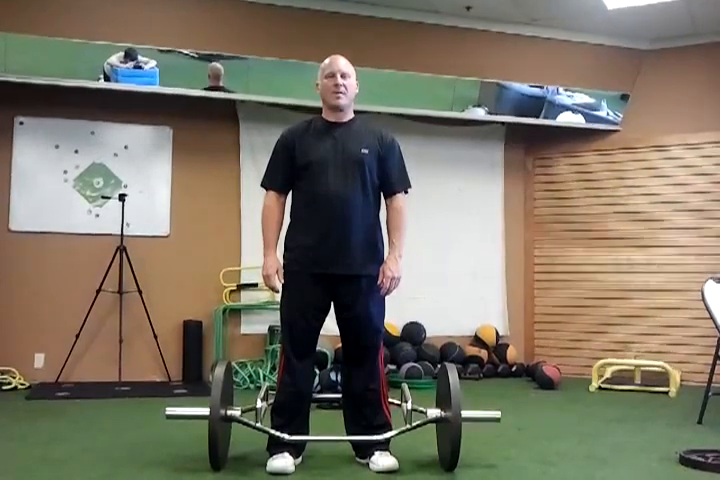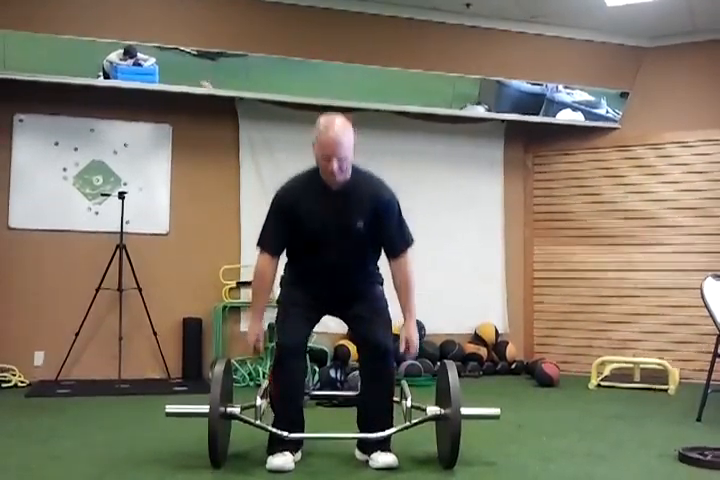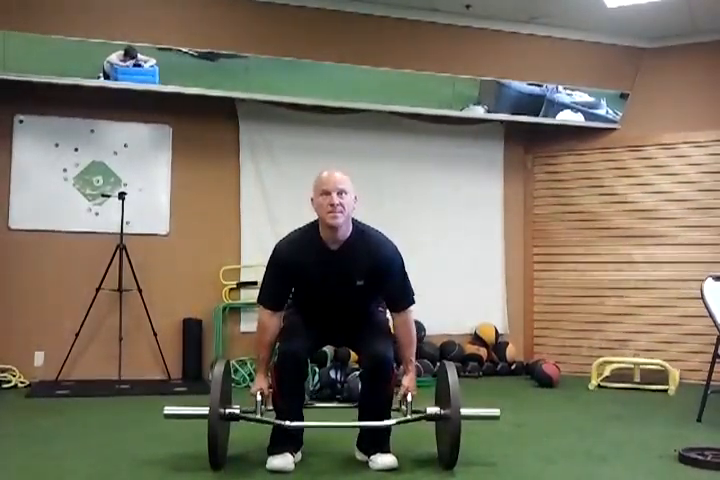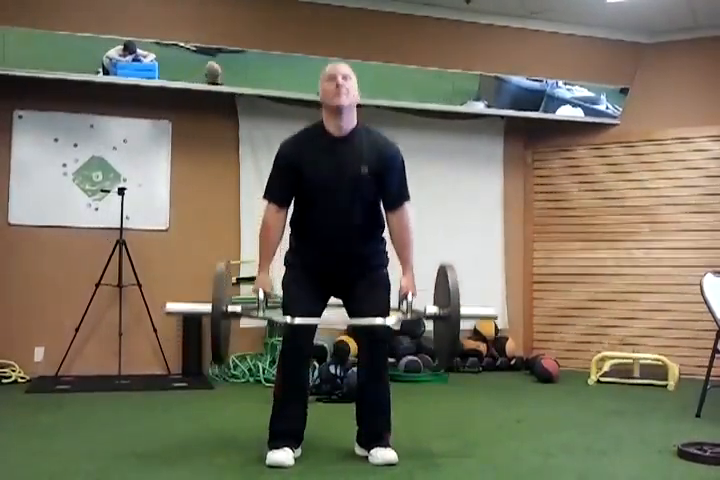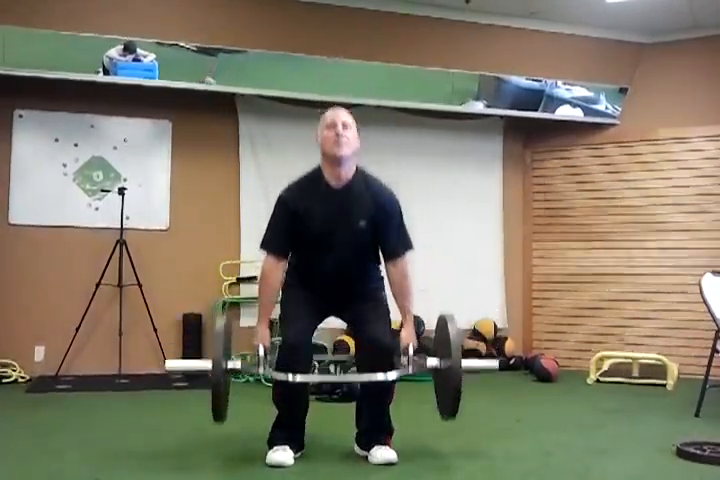
dt=1s
person 1, frame 1
left shoulder: (380, 140)
right shoulder: (295, 138)
left elbow: (396, 200)
right elbow: (274, 196)
left wrist: (395, 256)
right wrist: (269, 253)
left hip: (363, 267)
right hip: (304, 267)
left knee: (365, 355)
right knee: (296, 354)
left ankle: (372, 444)
right ankle: (285, 444)
person 1, frame 2
left shoulder: (377, 193)
right shoulder: (292, 194)
left elbow: (399, 257)
right elbow: (268, 256)
left wrist: (410, 319)
right wrist: (256, 319)
left hip: (361, 287)
right hip: (303, 287)
left knee: (380, 347)
right knee: (288, 347)
left ankle: (375, 443)
right ankle: (285, 443)
person 1, frame 3
left shoulder: (381, 249)
right shoulder: (290, 249)
left elbow: (402, 312)
right elbow: (270, 312)
left wrist: (410, 370)
right wrist: (261, 373)
left hip: (363, 318)
right hip: (308, 317)
left knee: (381, 358)
right knee: (289, 354)
left ankle: (374, 444)
right ankle: (285, 444)
person 1, frame 4
left shoulder: (383, 150)
right shoulder: (295, 148)
left elbow: (397, 214)
right elbow: (276, 212)
left wrist: (408, 272)
right wrist: (263, 271)
left hip: (366, 266)
right hip: (307, 266)
left knee: (376, 343)
right knee: (295, 343)
left ankle: (374, 438)
right ankle: (284, 440)
person 1, frame 5
left shoulder: (380, 197)
right shoulder: (295, 197)
left elbow: (396, 263)
right elbow: (275, 262)
left wrist: (408, 324)
right wrist: (263, 324)
left hip: (362, 288)
right hip: (305, 287)
left knee: (381, 347)
right knee: (293, 346)
left ankle: (374, 438)
right ankle: (285, 439)
